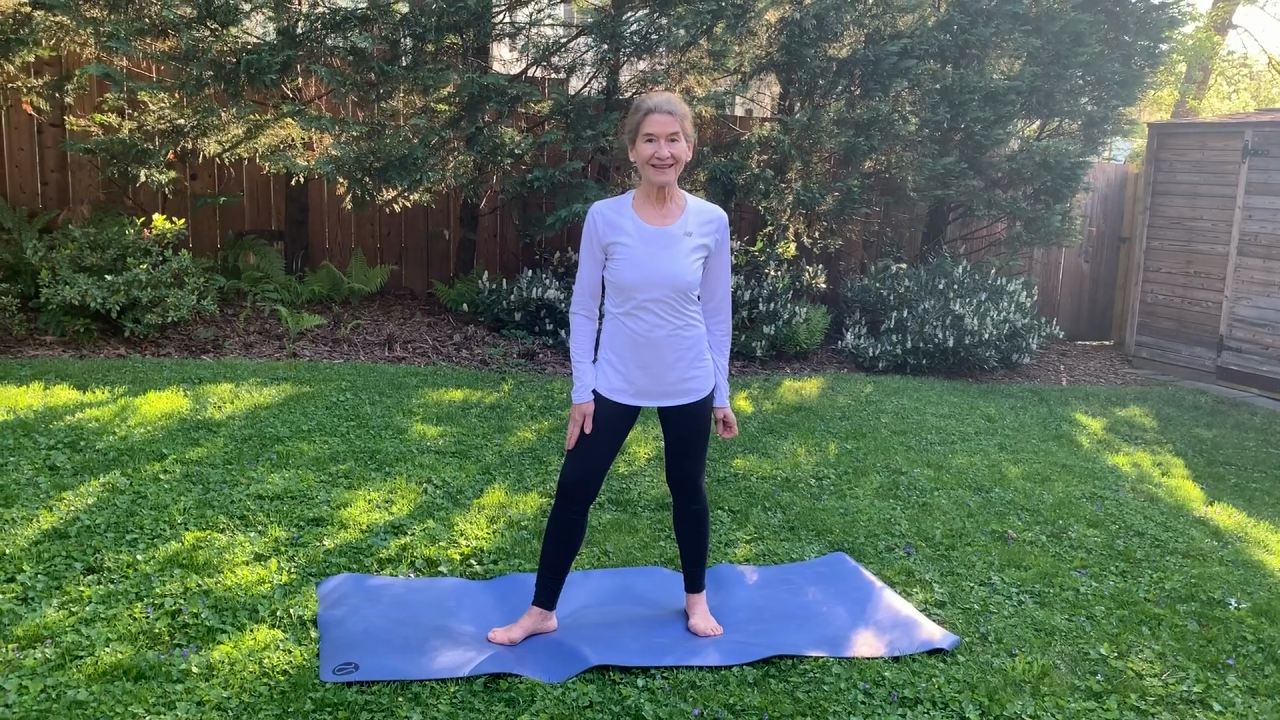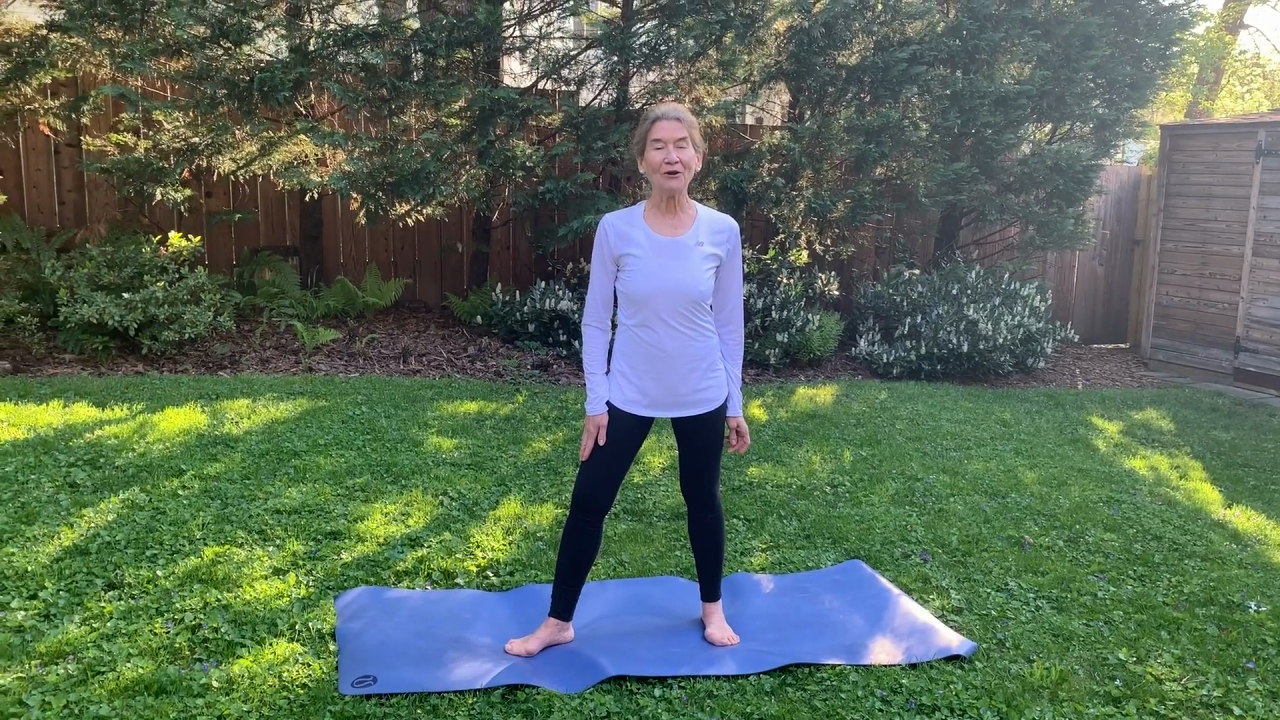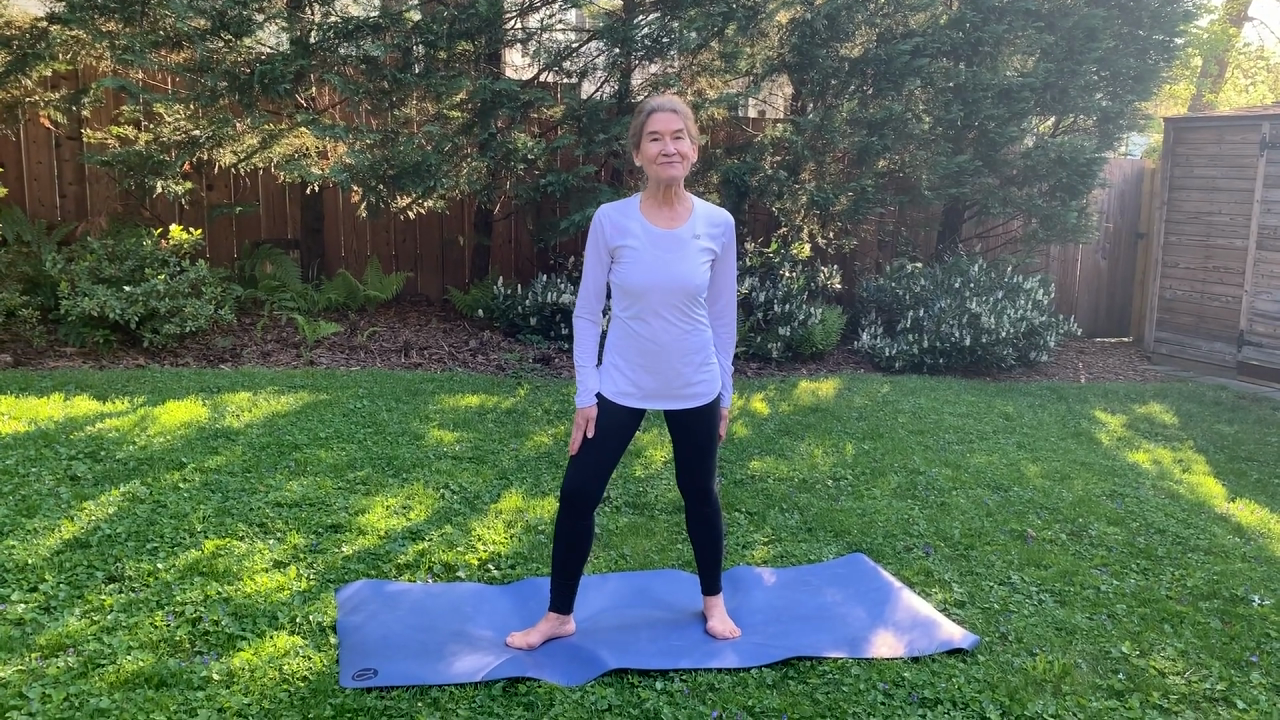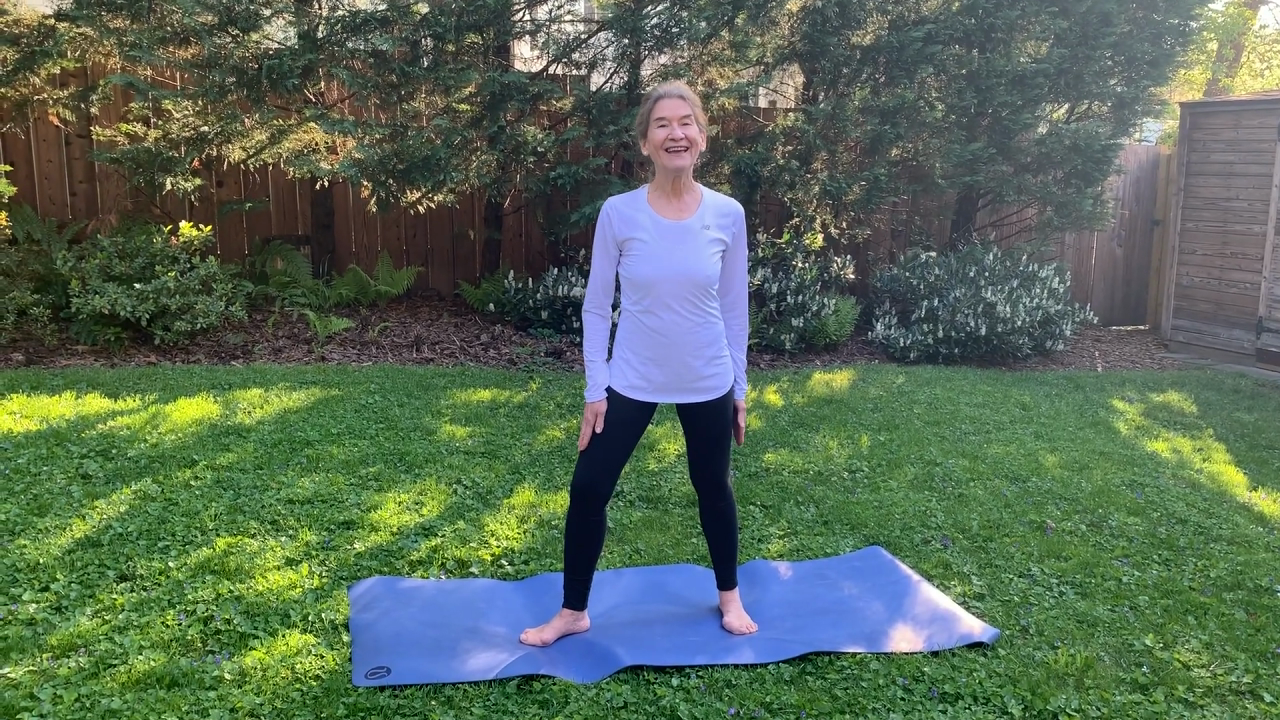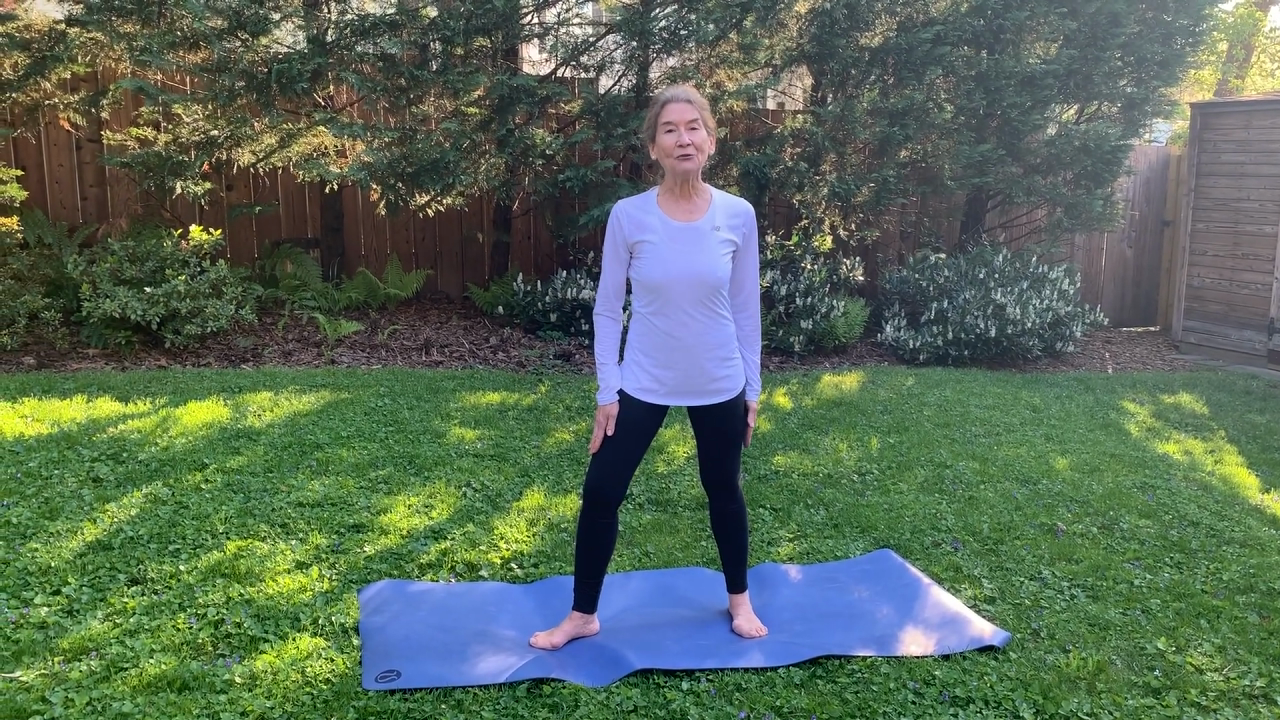
dt=1s
person 1, frame 1
left shoulder: (711, 222)
right shoulder: (604, 218)
left elbow: (717, 313)
right elbow: (583, 309)
left wrist: (721, 394)
right wrist: (581, 390)
left hip: (687, 386)
right hip: (615, 384)
left knee: (688, 490)
right knee: (573, 490)
left ankle: (695, 598)
right ankle: (541, 610)
person 1, frame 2
left shoulder: (722, 230)
right shoulder: (615, 229)
left elbow: (729, 322)
right elbow: (595, 320)
left wrist: (735, 403)
right wrist: (595, 401)
left hip: (700, 396)
right hip: (628, 395)
left knee: (702, 500)
right knee: (588, 502)
left ankle: (712, 607)
right ankle: (558, 621)
person 1, frame 3
left shoulder: (718, 224)
right shoulder: (610, 220)
left elbow: (722, 315)
right elbow: (587, 311)
left wrist: (725, 392)
right wrist: (585, 393)
left hip: (694, 389)
right hip: (621, 387)
left knee: (700, 494)
right knee: (577, 494)
left ankle: (713, 600)
right ankle: (559, 615)
person 1, frame 4
left shoulder: (727, 215)
right shoulder: (617, 213)
left elbow: (734, 308)
right elbow: (597, 306)
left wrist: (740, 387)
right wrist: (595, 388)
left hip: (706, 383)
right hip: (631, 381)
left knee: (713, 489)
right knee: (588, 490)
left ankle: (729, 596)
right ankle: (573, 612)
person 1, frame 5
left shoulder: (737, 215)
right shoulder: (627, 216)
left elbow: (745, 308)
right elbow: (608, 308)
left wrist: (752, 387)
right wrist: (607, 391)
left hip: (718, 385)
right hip: (643, 384)
left knee: (724, 491)
right knee: (600, 492)
left ankle: (739, 599)
right ankle: (582, 614)
